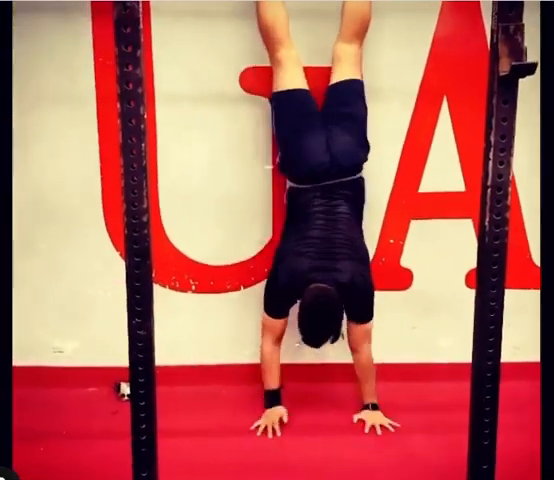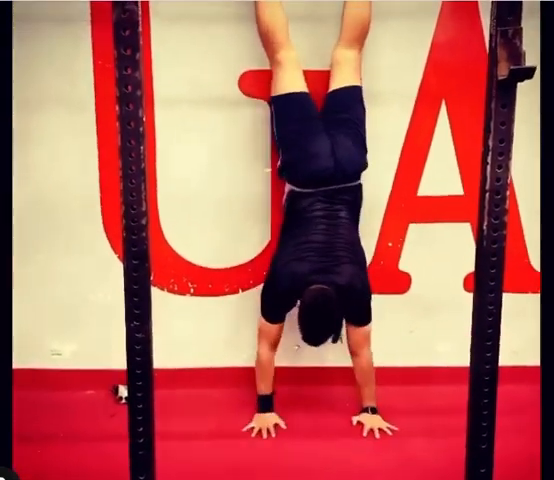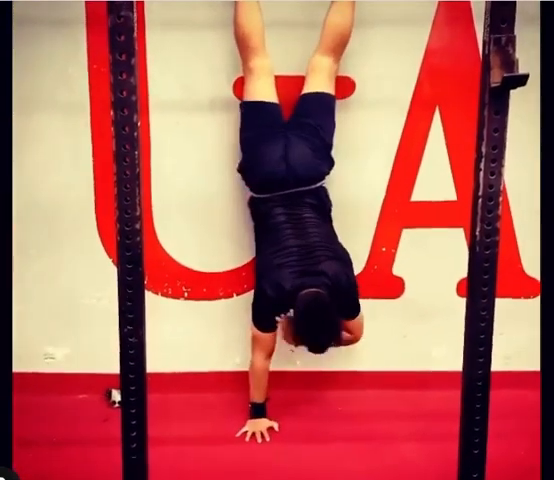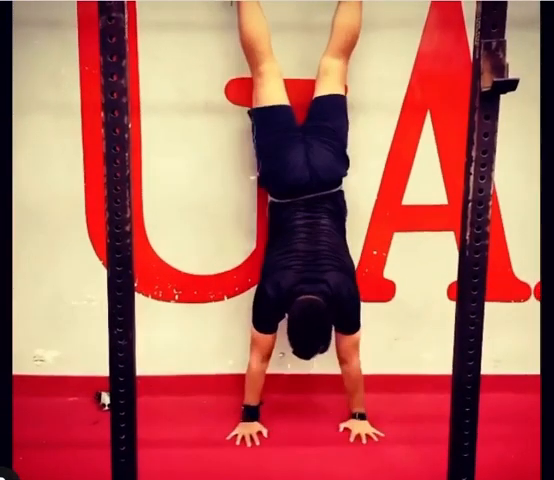
dt=0.3s
person 1, frame 1
left shoulder: (355, 279)
right shoulder: (287, 274)
left elbow: (361, 348)
right elbow: (271, 342)
left wrist: (372, 405)
right wrist: (272, 402)
left hip: (343, 163)
right hip: (308, 165)
left knee: (347, 48)
right knee: (284, 54)
person 1, frame 2
left shoulder: (354, 284)
right shoulder: (283, 277)
left elbow: (360, 351)
right elbow: (266, 346)
left wrist: (371, 408)
right wrist: (264, 406)
left hip: (342, 165)
right hip: (308, 165)
left knee: (346, 55)
right knee: (284, 56)
person 1, frame 3
left shoulder: (340, 278)
right shoulder: (272, 288)
left elbow: (354, 333)
right elbow: (261, 355)
right wrist: (255, 413)
left hip: (304, 170)
right hip: (268, 171)
left knee: (324, 60)
right knee: (257, 63)
person 1, frame 4
left shoulder: (343, 291)
right shoulder: (273, 290)
left elbow: (350, 360)
right elbow: (258, 358)
left wrist: (359, 416)
right wrist: (249, 417)
left hip: (321, 172)
right hip: (288, 176)
left knee: (333, 63)
right knee: (266, 66)
